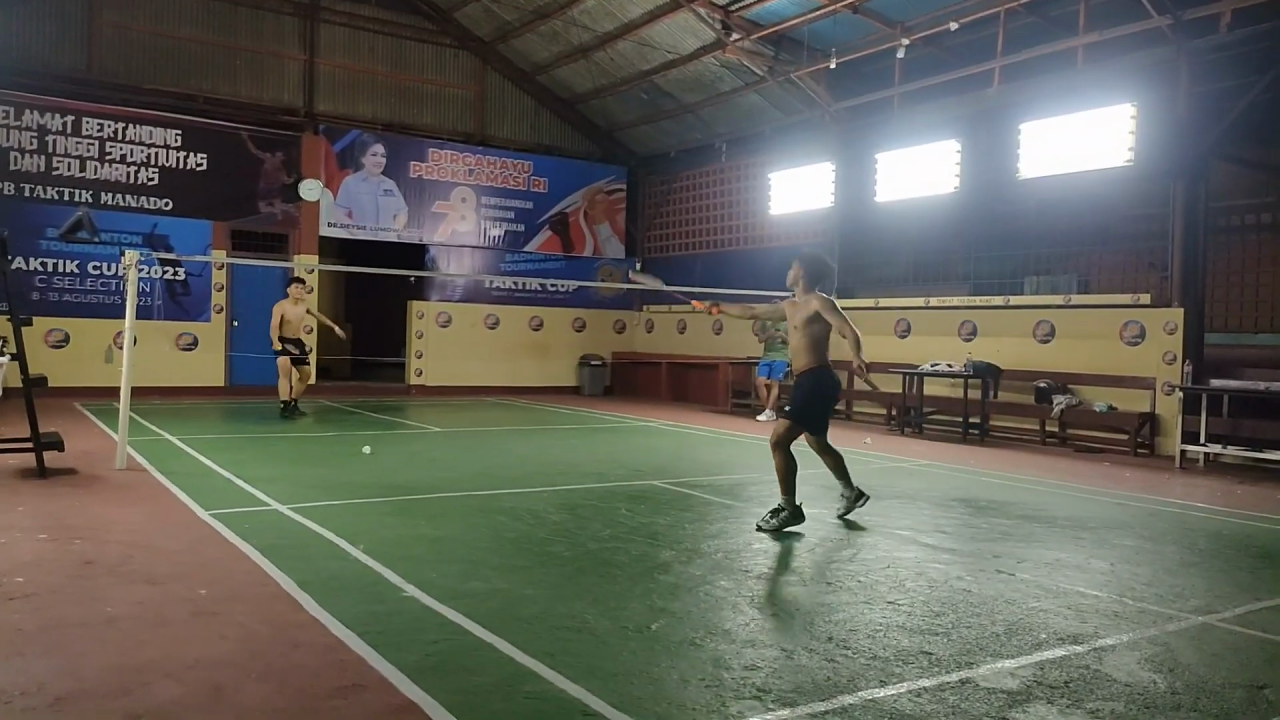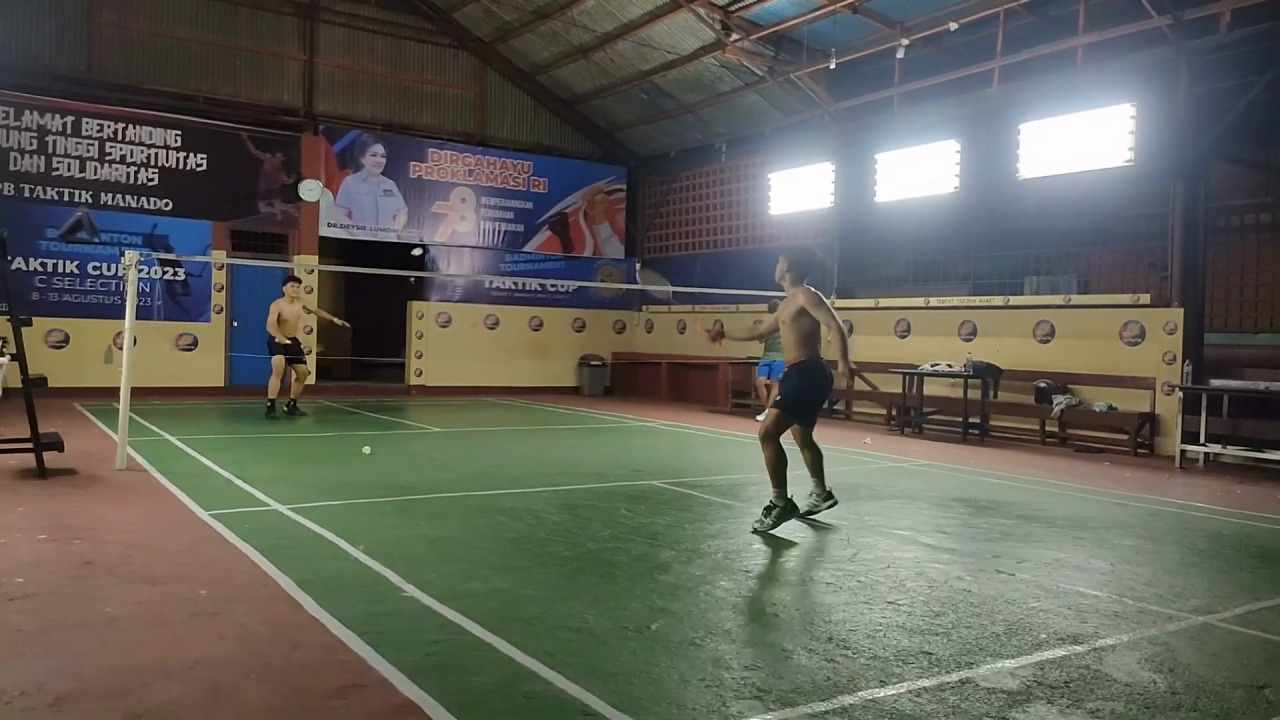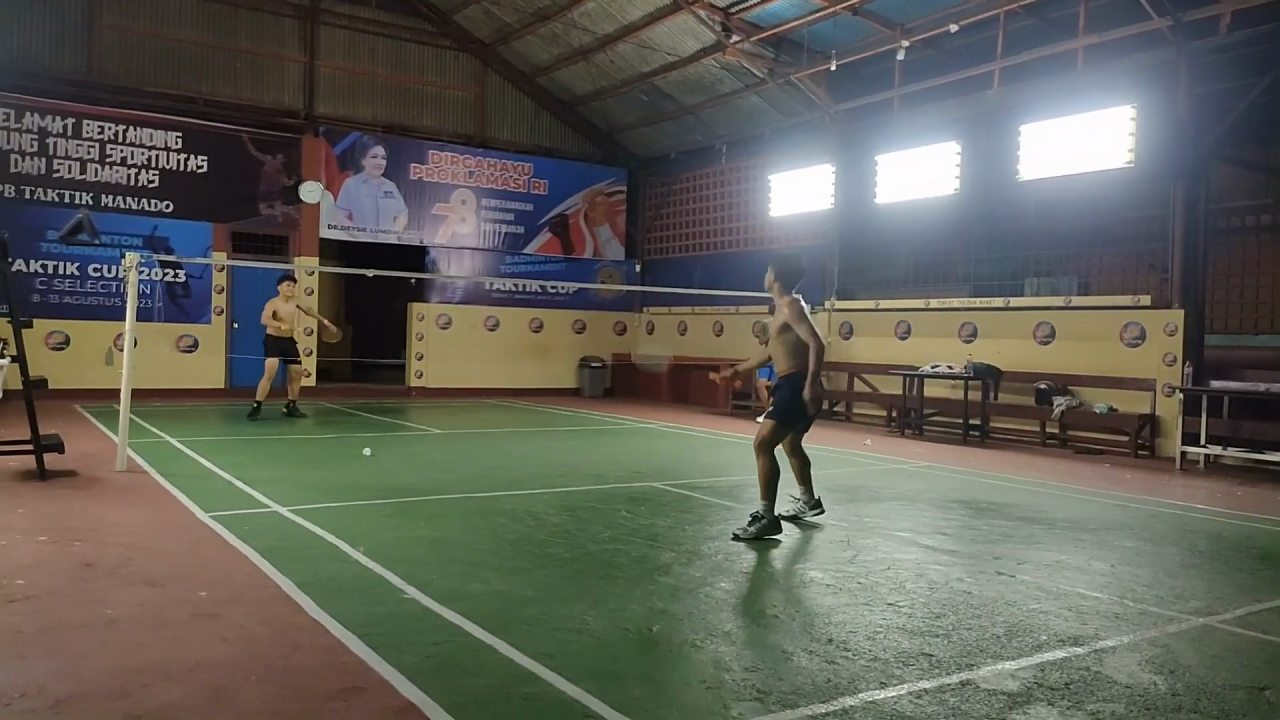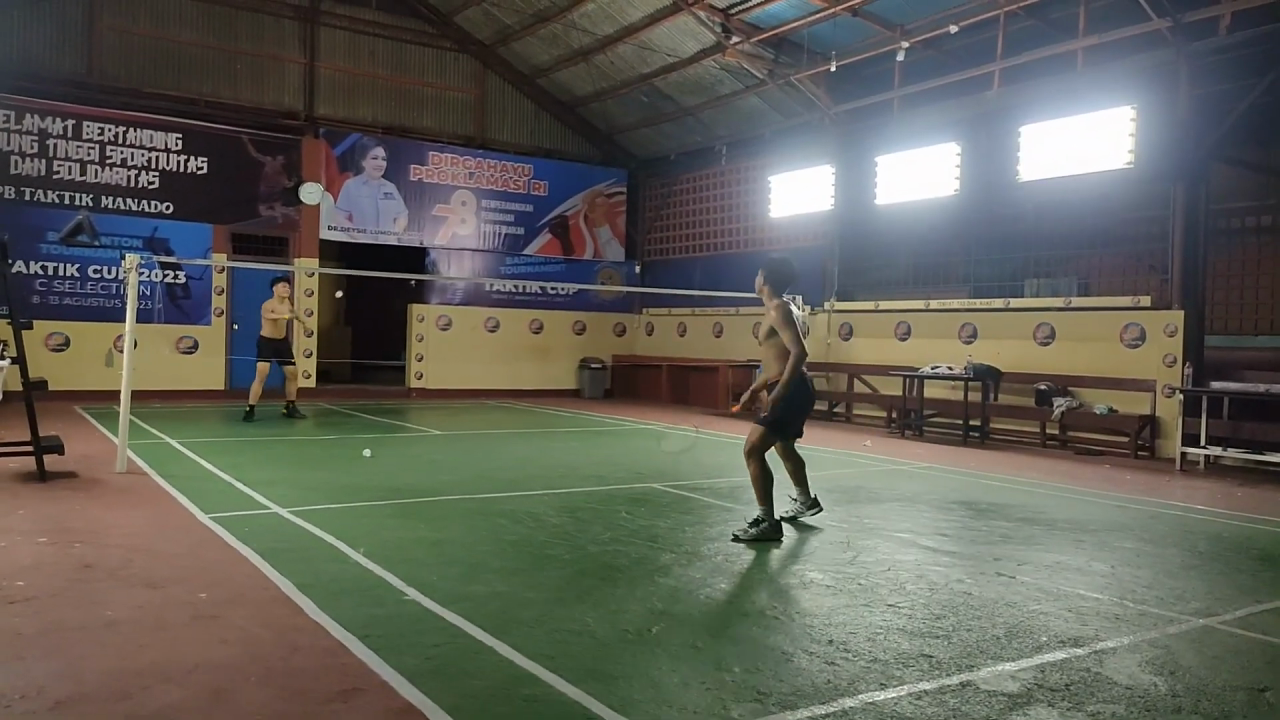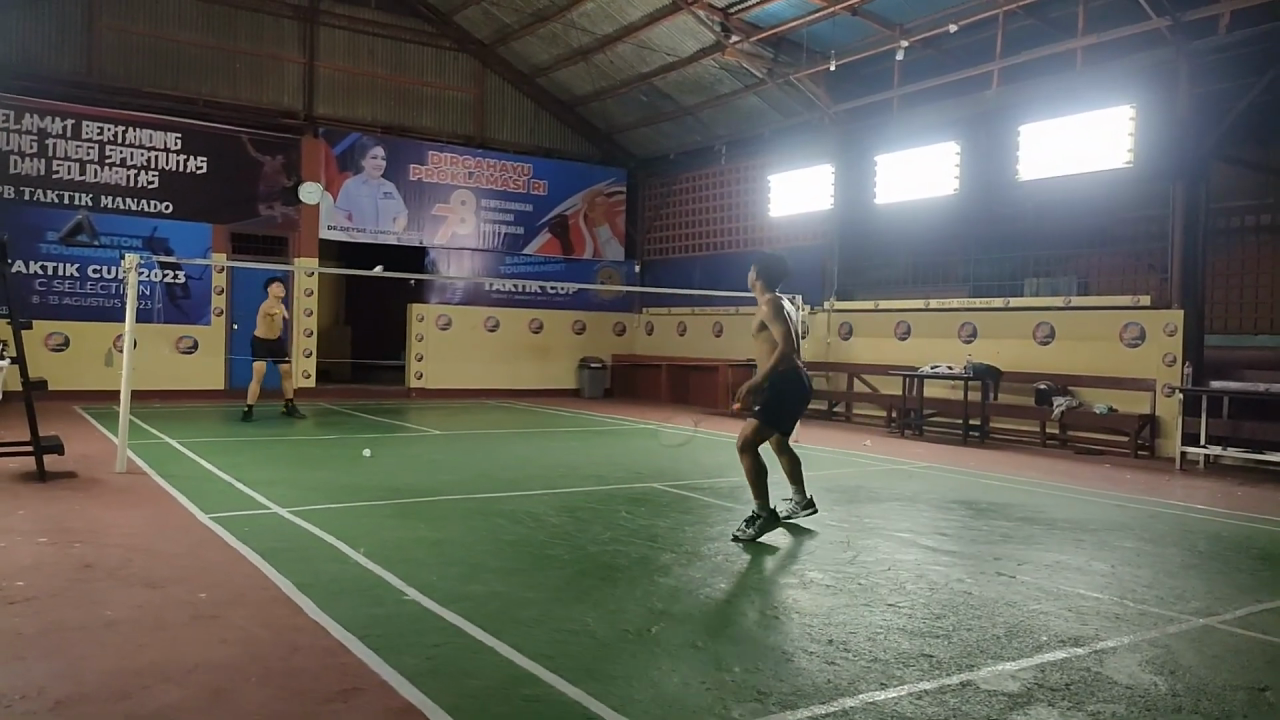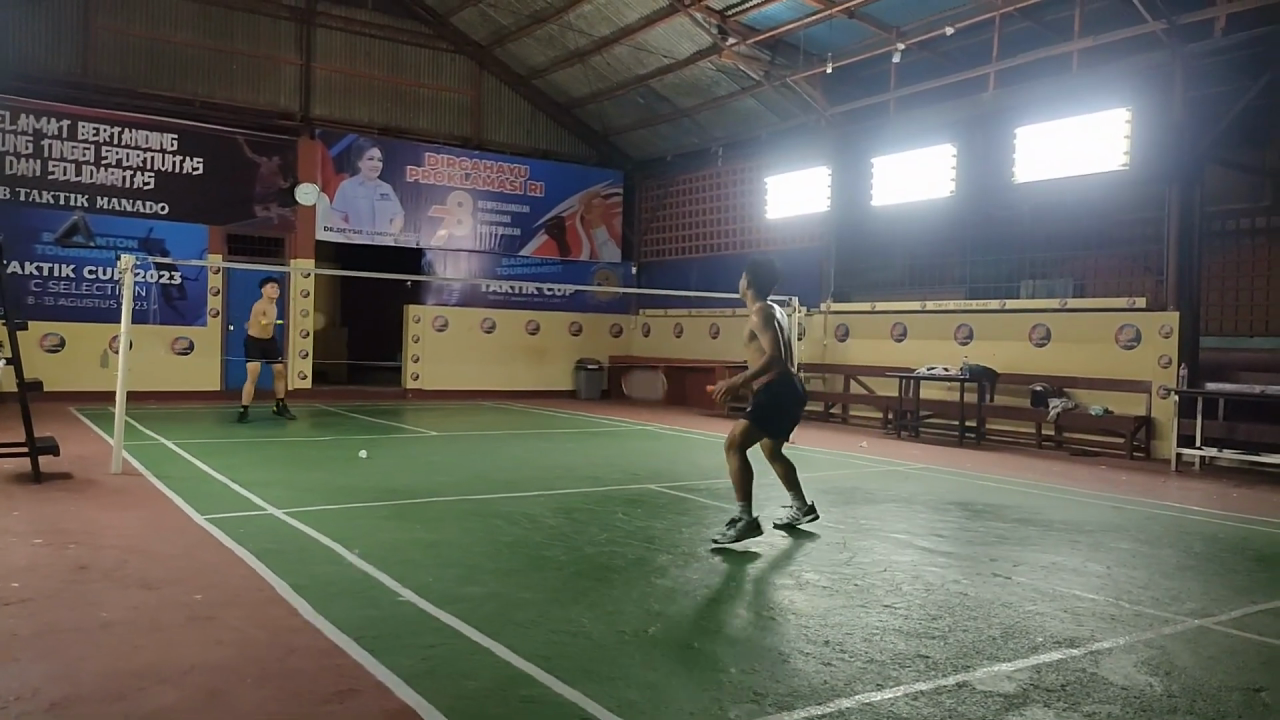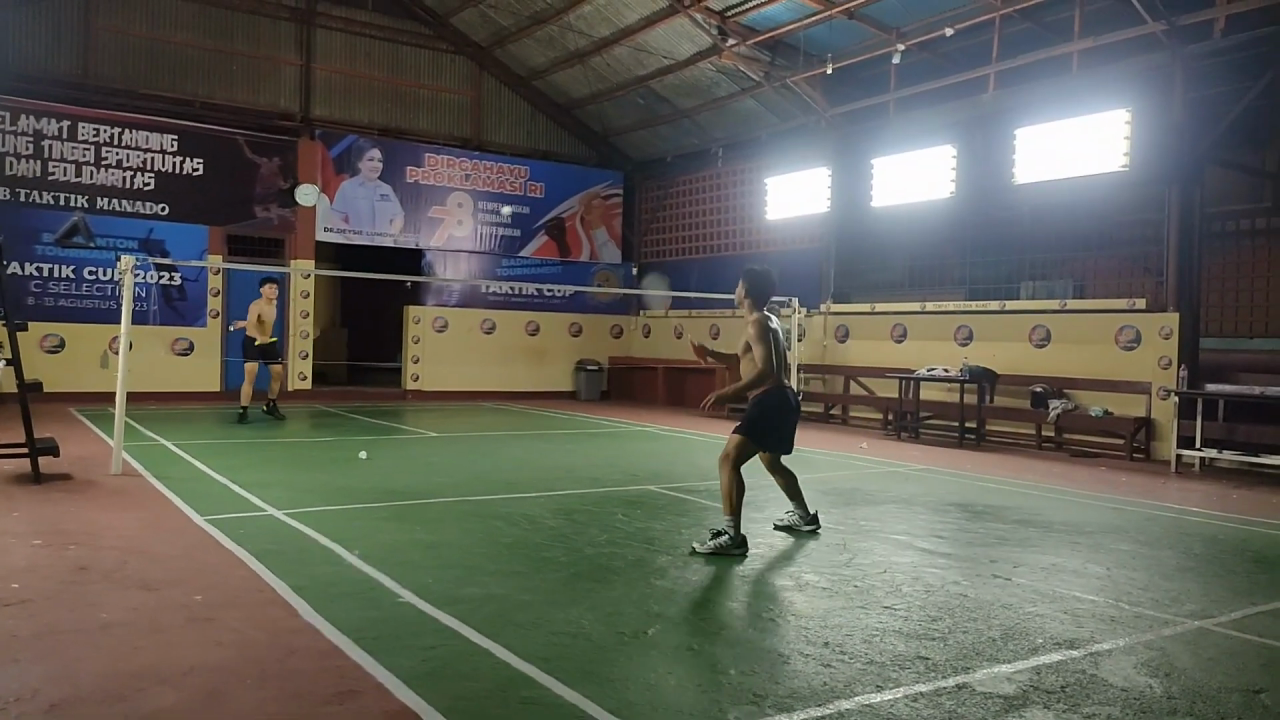
dt=0.1s
person 1, frame 1
left shoulder: (820, 302)
right shoulder: (790, 307)
left elbow: (851, 333)
right elbow: (754, 311)
left wrist: (857, 357)
right wrist: (720, 307)
left hip: (816, 382)
right hip: (809, 383)
left knee: (779, 441)
right knee: (819, 445)
left ankle: (788, 508)
right ankle: (850, 493)
person 1, frame 2
left shoulder: (806, 295)
right shoulder: (787, 304)
left elbow: (837, 328)
right elbow: (761, 331)
left wrist: (842, 360)
right wrist: (725, 334)
left hip: (807, 375)
right hip: (799, 376)
left knee: (768, 433)
right knee: (802, 438)
left ankle: (780, 504)
right ankle: (821, 494)
person 1, frame 3
left shoulder: (791, 306)
right shoulder: (784, 308)
left elbow: (817, 345)
right elbow: (771, 352)
left wrist: (813, 383)
right wrist: (739, 370)
left hip: (798, 387)
right hip: (792, 385)
left knee: (763, 444)
right knee: (791, 445)
left ankle: (766, 517)
right ankle: (807, 500)
person 1, frame 4
left shoulder: (778, 310)
right shoulder: (782, 310)
left elbow: (799, 353)
left wrist: (777, 393)
right wrist: (754, 389)
left hip: (791, 392)
right hip: (790, 390)
left knee: (753, 449)
right knee: (783, 447)
left ankle: (767, 521)
right ankle: (805, 501)
person 1, frame 5
left shoulder: (770, 304)
right shoulder: (781, 304)
left elbow: (787, 347)
left wrist: (757, 381)
right wrist: (756, 385)
left hip: (785, 384)
right hip: (792, 383)
left knee: (745, 444)
right knee: (778, 442)
left ankle: (763, 515)
right ankle: (801, 501)
person 1, frame 6
left shoulder: (761, 313)
right shoulder: (772, 311)
left elbow: (774, 356)
left wrist: (739, 380)
right wrist: (738, 383)
left hip: (778, 391)
right hip: (786, 390)
left knee: (734, 444)
right knee: (771, 451)
left ankle: (745, 519)
right ankle: (801, 507)
person 1, frame 7
left shoulder: (758, 323)
right shoulder: (758, 323)
left elbow: (765, 370)
right elbow: (744, 362)
left wrist: (727, 393)
right wrist: (711, 355)
left hip: (773, 403)
right hip: (780, 403)
left knee: (729, 459)
right knee: (771, 462)
left ankle: (732, 535)
right ankle: (803, 515)
